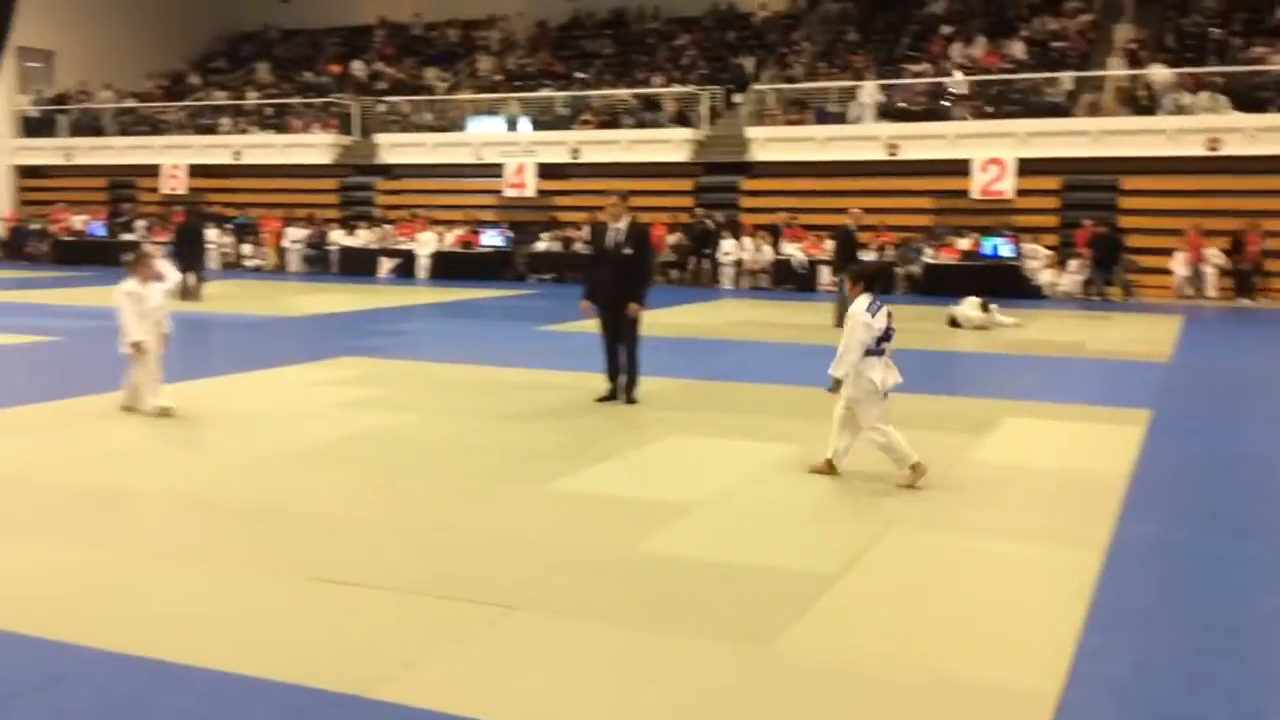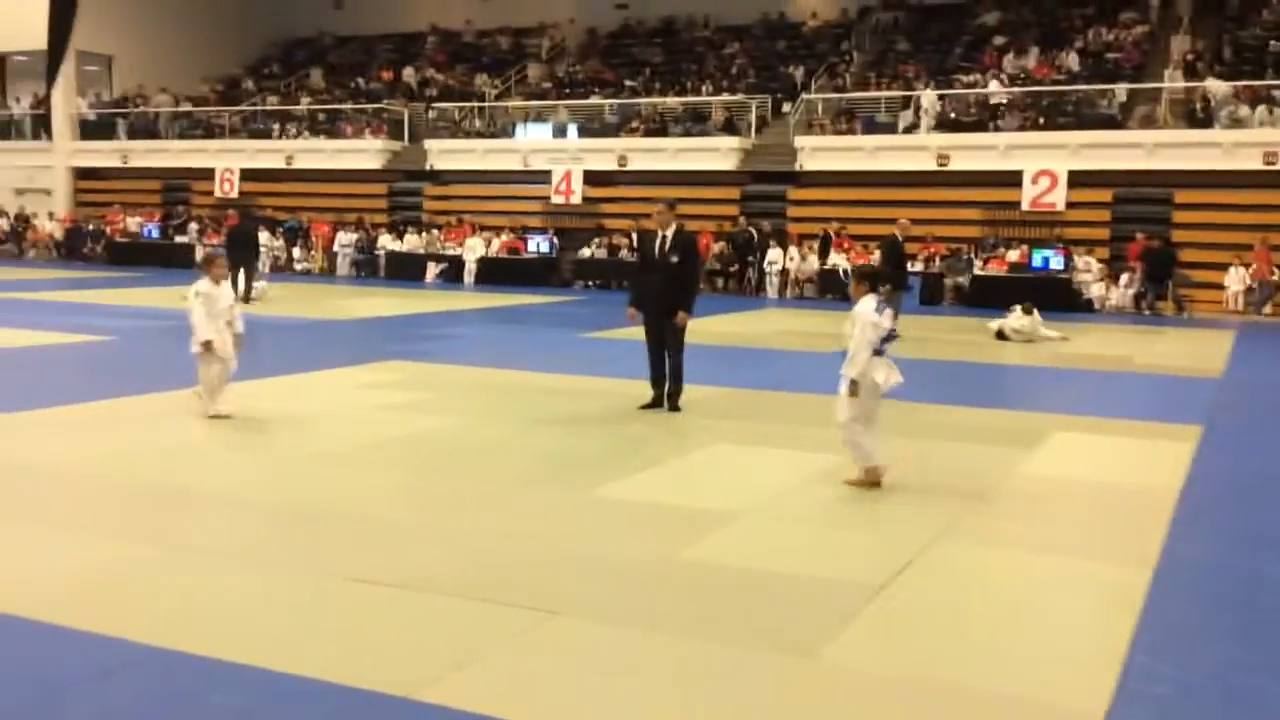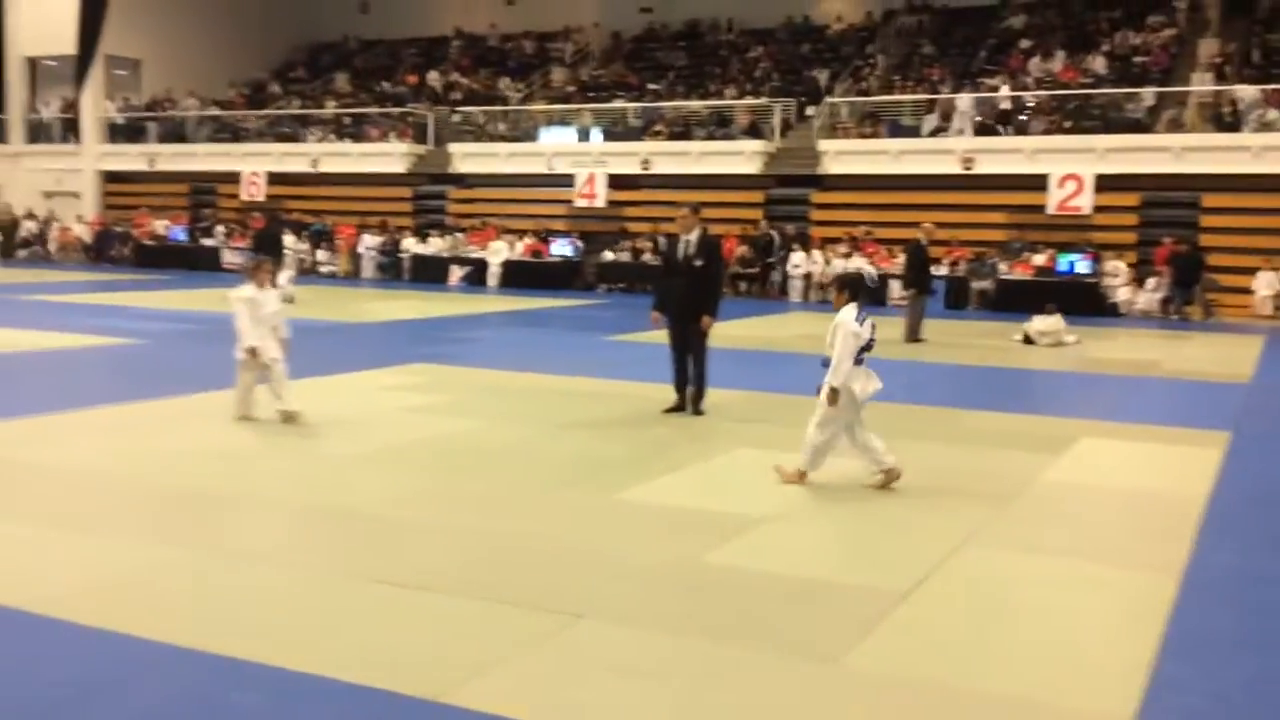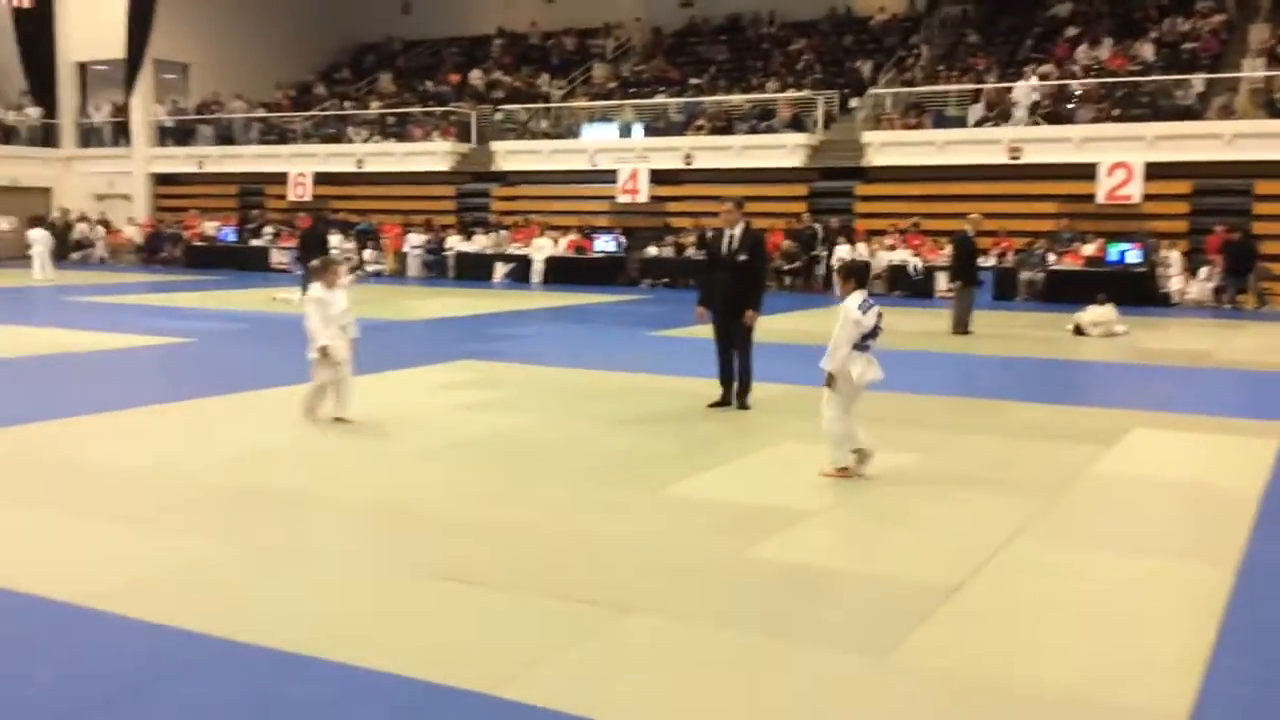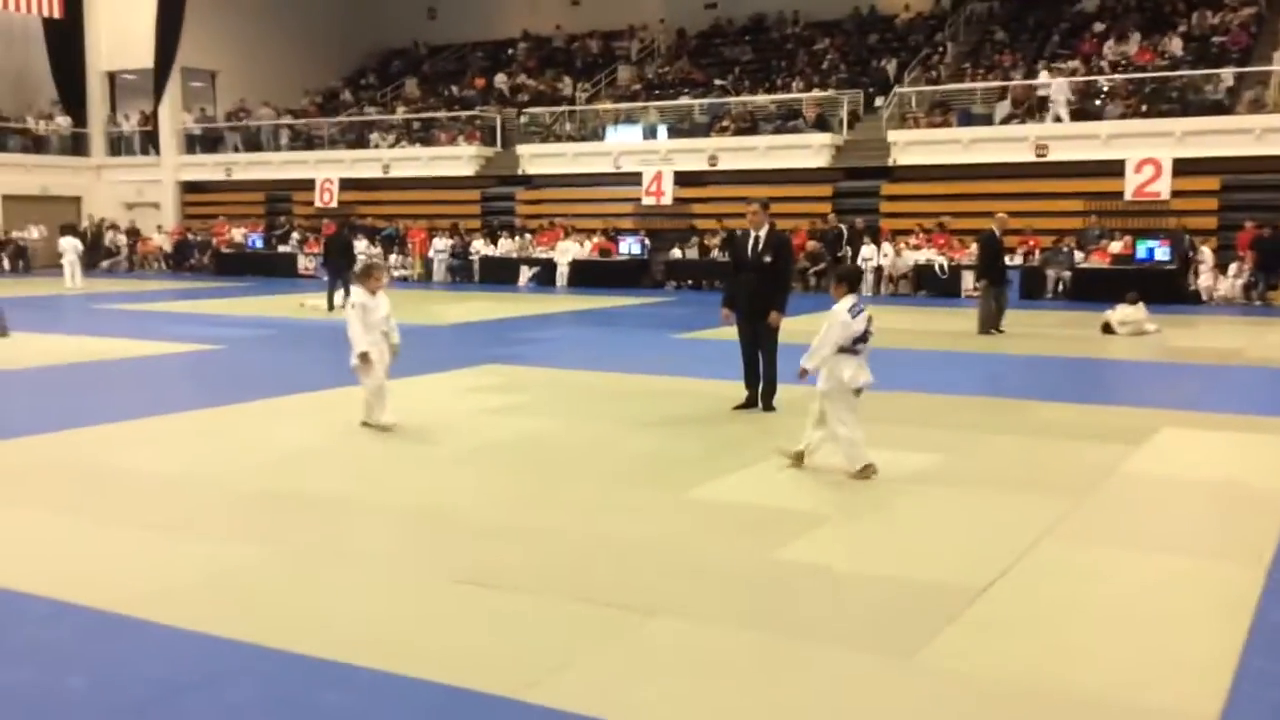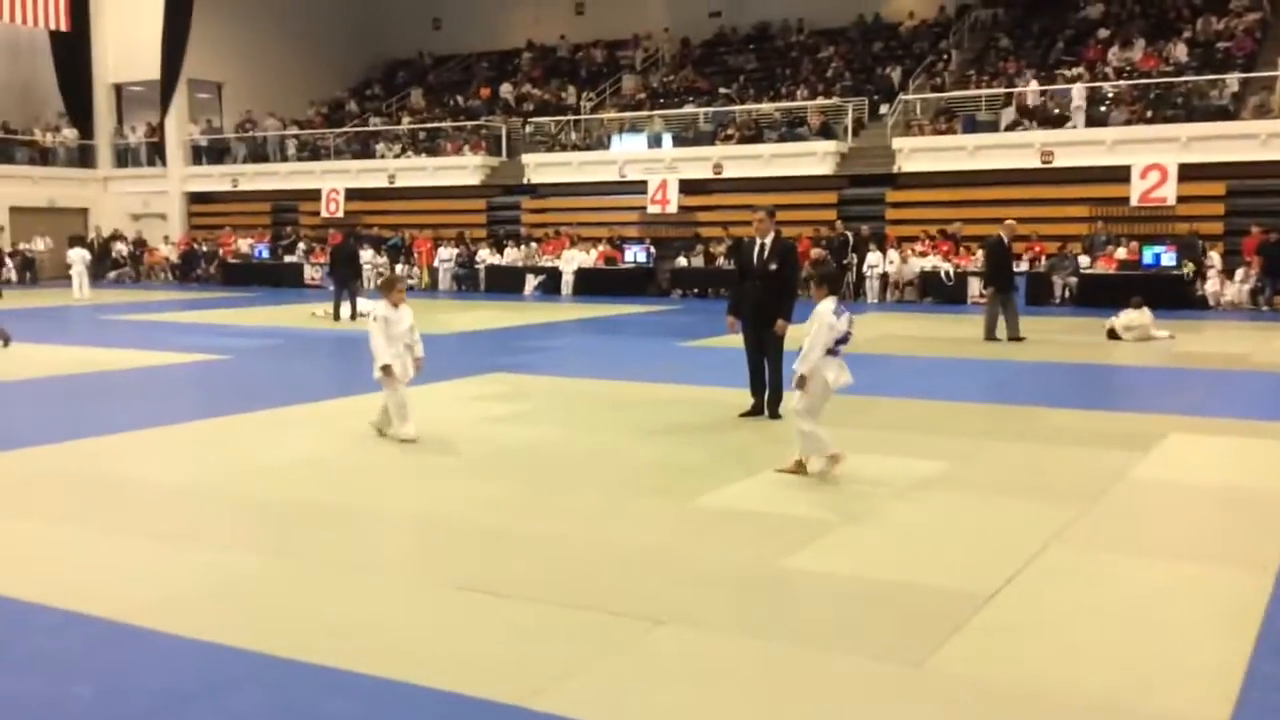
dt=0.2s
person 1, frame 1
left shoulder: (858, 311)
right shoulder: (879, 306)
left elbow: (850, 347)
left wrist: (838, 376)
left hip: (863, 374)
right hip: (873, 370)
left knee: (877, 425)
right knee: (844, 416)
left ankle: (913, 466)
right ankle: (832, 462)
person 1, frame 2
left shoulder: (864, 310)
right shoulder: (880, 307)
left elbow: (860, 348)
left wrist: (853, 377)
left hip: (865, 374)
right hip: (876, 370)
left knee: (847, 421)
right knee: (865, 423)
left ankle: (871, 467)
right ankle: (870, 471)
person 1, frame 3
left shoulder: (846, 320)
right shoulder: (860, 316)
left elbow: (842, 357)
left wrist: (834, 386)
left hip: (845, 383)
right hip: (857, 381)
left knee: (821, 426)
right knee: (855, 429)
left ankle: (802, 472)
right ankle: (888, 467)
person 1, frame 4
left shoulder: (849, 306)
right shoulder: (871, 305)
left elbow: (840, 342)
left wrist: (830, 369)
left hip: (846, 367)
right hip: (860, 364)
left knee: (835, 416)
right knee: (842, 413)
left ankle: (842, 465)
right ankle: (861, 450)
person 1, frame 5
left shoulder: (840, 311)
right shoulder: (862, 310)
left elbow: (825, 343)
right elbow: (862, 345)
left wrist: (807, 365)
right wrist: (860, 381)
left hip: (838, 371)
right hip: (852, 369)
left knee: (843, 420)
right knee: (820, 414)
left ankle: (863, 464)
right ankle: (802, 452)
person 1, frame 6
left shoulder: (823, 312)
right shoulder: (841, 311)
left elbow: (814, 346)
left wrist: (802, 372)
left hip: (819, 371)
right hip: (831, 369)
left knee: (802, 416)
right knee: (804, 413)
left ankle: (829, 454)
right ankle: (801, 460)
person 2, frame 1
left shoulder: (639, 232)
right shoulder: (599, 231)
left elbow: (645, 269)
right elbow: (594, 265)
left wrist: (638, 299)
right wrist: (588, 296)
left hip: (628, 299)
right hip: (605, 298)
left knee: (629, 345)
right knee: (610, 345)
left ankle: (629, 389)
right ankle: (614, 387)
person 2, frame 2
left shoulder: (687, 240)
right shoulder: (646, 239)
left elbow: (692, 277)
right elbow: (640, 273)
left wrist: (686, 308)
right wrist: (634, 303)
left hip: (674, 307)
right hip: (651, 306)
left knee: (674, 354)
right knee: (655, 353)
left ankle: (673, 397)
right ankle: (657, 395)
person 2, frame 3
left shoulder: (711, 245)
right shoulder: (670, 244)
left elbow: (716, 281)
right elbow: (663, 277)
left wrist: (710, 313)
right wrist: (658, 307)
left hip: (698, 311)
right hip: (675, 309)
left knee: (697, 357)
right knee: (678, 356)
left ankle: (696, 400)
right ankle: (681, 398)
person 2, frame 4
left shoulder: (754, 239)
right shoulder: (714, 239)
left elbow: (760, 275)
right elbow: (707, 272)
left wrist: (754, 307)
right wrist: (702, 302)
left hip: (742, 305)
right hip: (719, 304)
left knee: (742, 351)
right knee: (723, 351)
left ankle: (742, 395)
right ankle: (726, 393)
person 2, frame 5
left shoulder: (780, 241)
right shoulder: (739, 240)
left elbow: (785, 277)
right elbow: (733, 274)
left wrist: (778, 308)
right wrist: (727, 304)
left hip: (767, 307)
right hip: (744, 306)
left knee: (768, 353)
right knee: (748, 353)
left ankle: (767, 397)
right ankle: (752, 395)
person 2, frame 6
left shoulder: (786, 248)
right shoulder: (744, 248)
left elbow: (791, 285)
right elbow: (738, 282)
left wrist: (784, 316)
right wrist: (733, 312)
left hip: (773, 315)
right hip: (749, 314)
left knee: (774, 361)
right knee: (754, 361)
left ankle: (774, 405)
right ankle: (758, 403)
